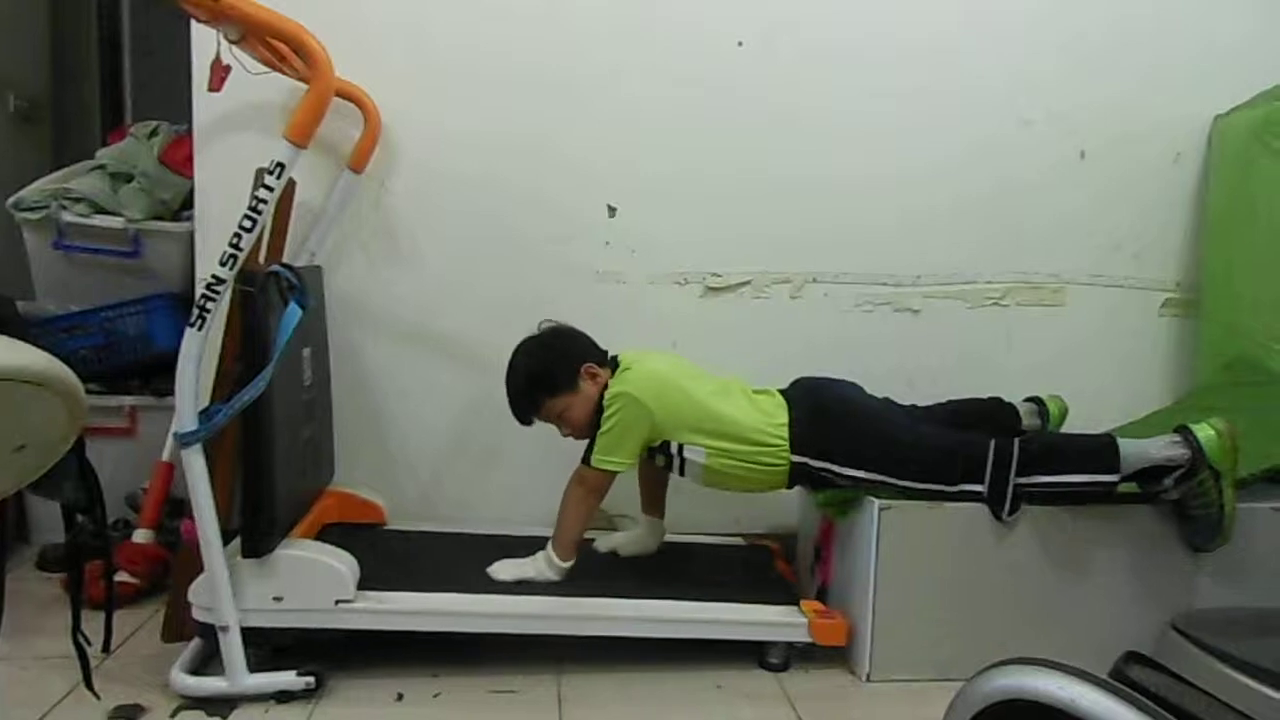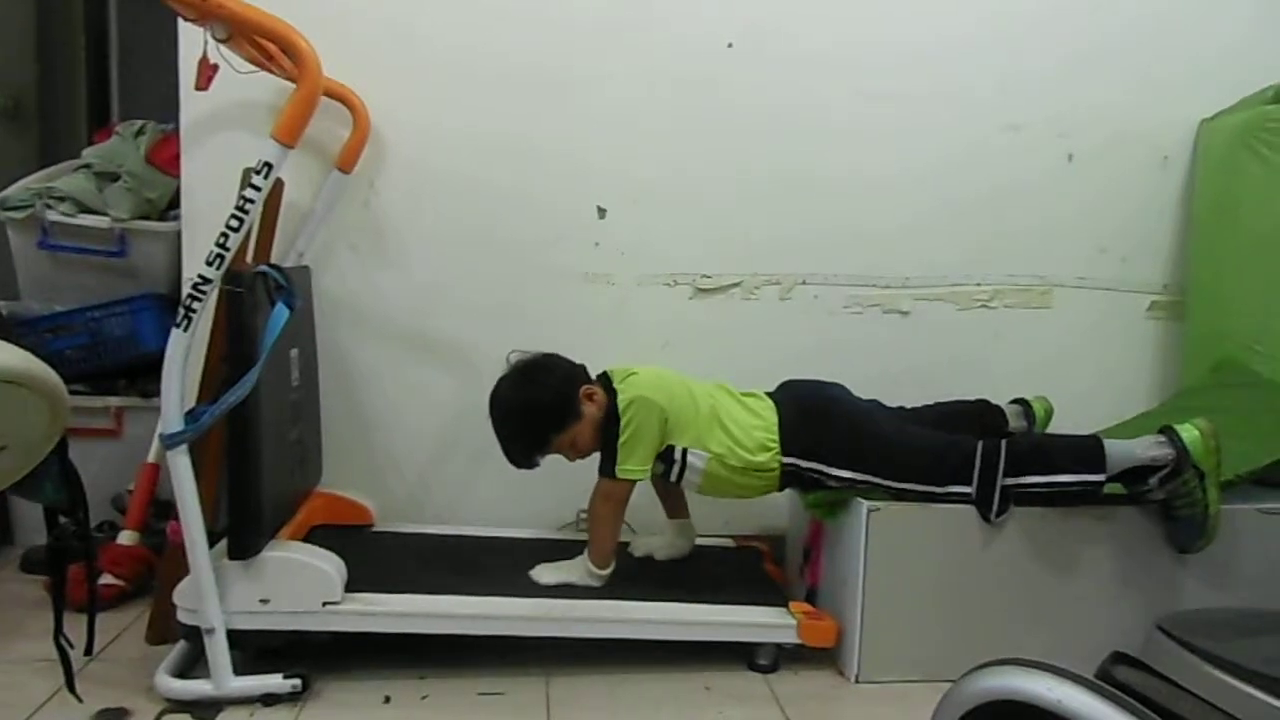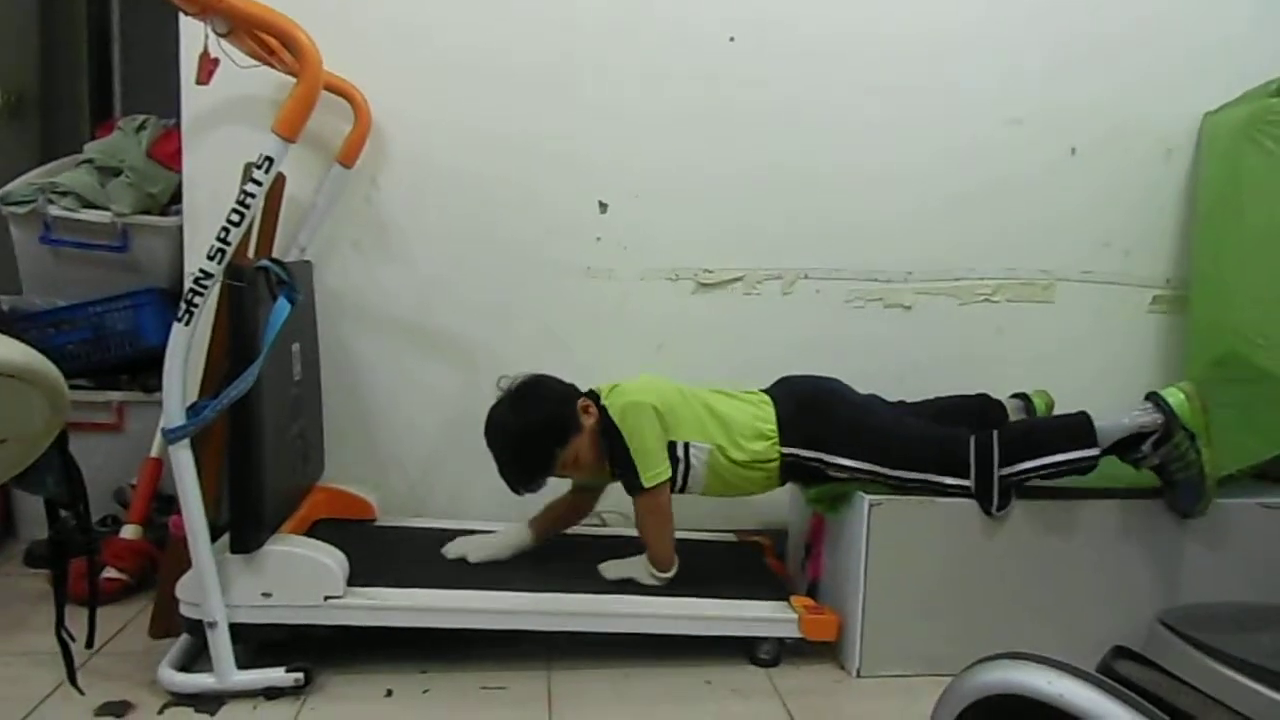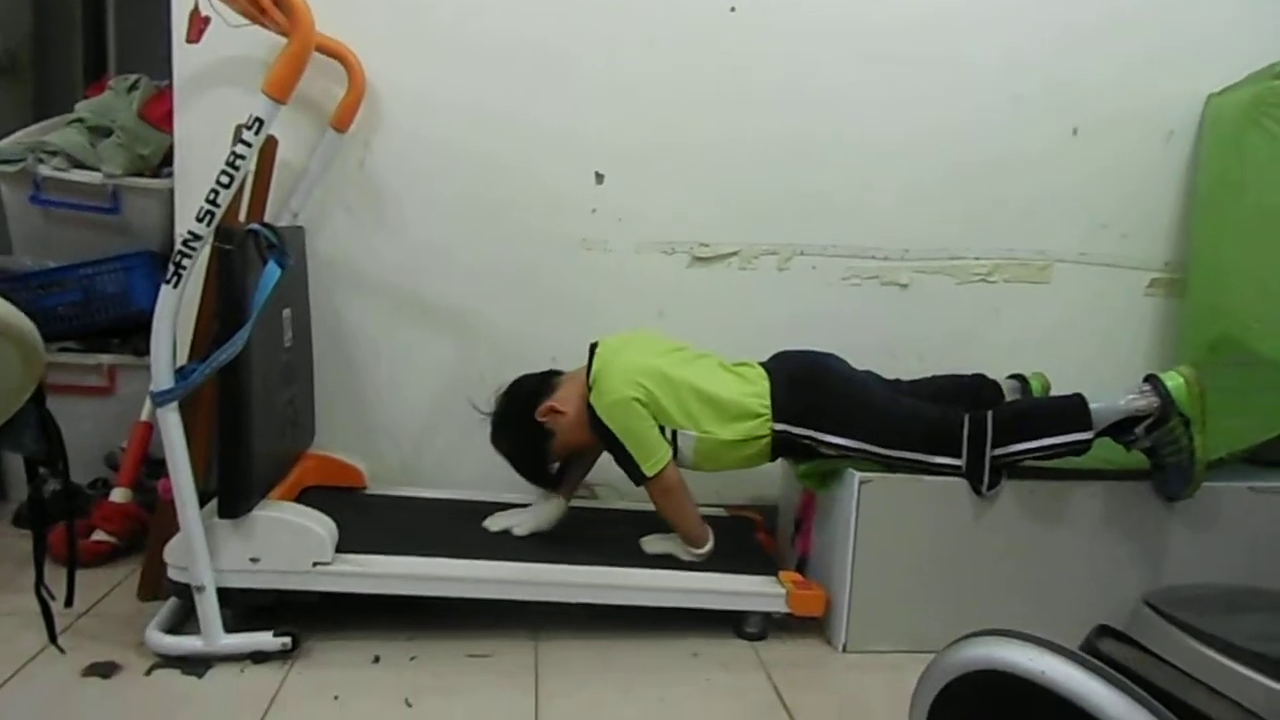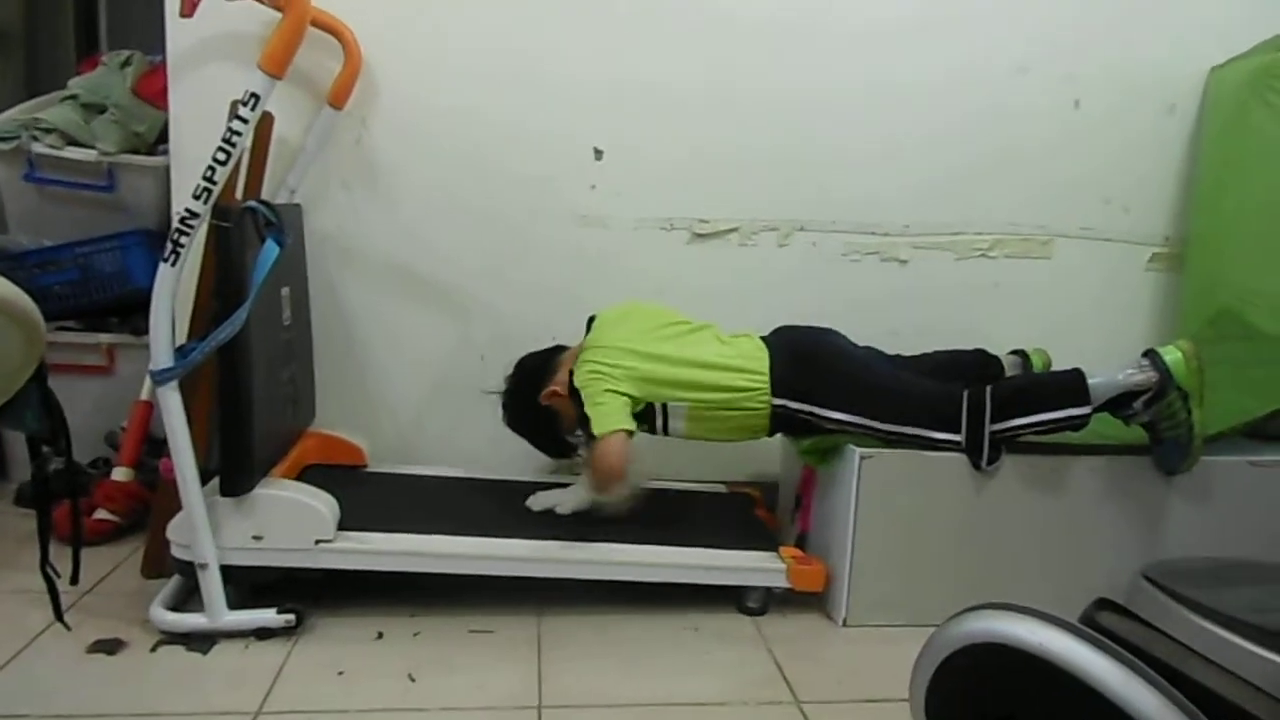
dt=0.7s
person 1, frame 1
left shoulder: (625, 394)
right shoulder: (637, 368)
left elbow: (588, 486)
right elbow: (656, 455)
left wrist: (553, 562)
right wrist: (648, 531)
left hip: (820, 439)
right hip: (810, 410)
left knee: (983, 470)
right knee: (926, 426)
left ankle: (1180, 456)
person 1, frame 2
left shoulder: (636, 400)
right shoulder: (621, 385)
left elbow: (610, 495)
right elbow: (662, 461)
left wrist: (592, 566)
right wrist: (678, 533)
left hip: (811, 439)
right hip: (799, 411)
left knee: (974, 472)
right knee: (913, 430)
left ankle: (1162, 456)
right ankle: (1013, 416)
person 1, frame 3
left shoulder: (627, 411)
right shoulder: (597, 415)
left elbow: (654, 505)
right elbow: (581, 501)
left wrist: (655, 567)
right wrist: (516, 537)
left hip: (810, 432)
right hip: (795, 409)
left knee: (974, 464)
right knee: (913, 422)
left ankle: (1148, 424)
right ankle: (1014, 410)
person 1, frame 4
left shoulder: (614, 398)
right shoulder: (605, 357)
left elbow: (664, 482)
right elbow: (586, 447)
left wrist: (696, 544)
right wrist: (547, 507)
left hip: (802, 411)
right hip: (792, 380)
left knee: (967, 443)
right knee: (913, 401)
left ankle: (1145, 407)
person 1, frame 5
left shoulder: (597, 372)
right shoulder: (613, 324)
left elbow: (612, 462)
right elbow: (634, 408)
left wrist: (602, 493)
right wrist: (584, 490)
left hip: (799, 387)
right hip: (794, 353)
left knee: (966, 419)
right knee: (912, 375)
left ankle: (1144, 379)
